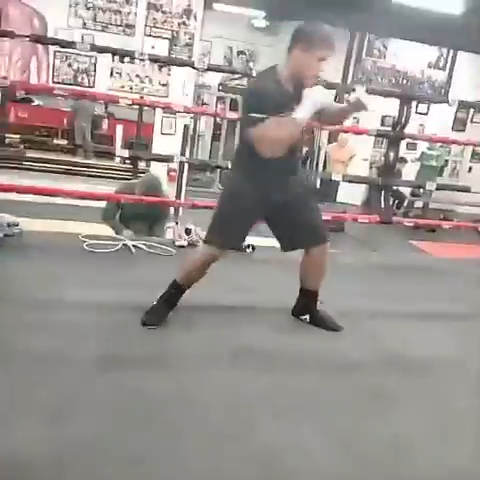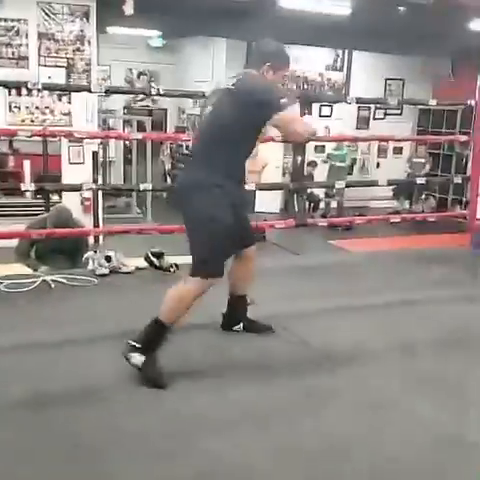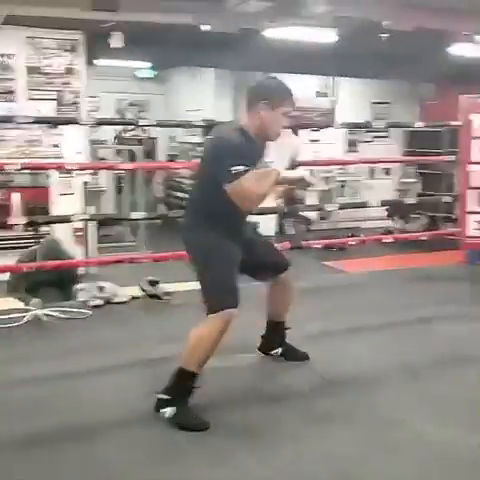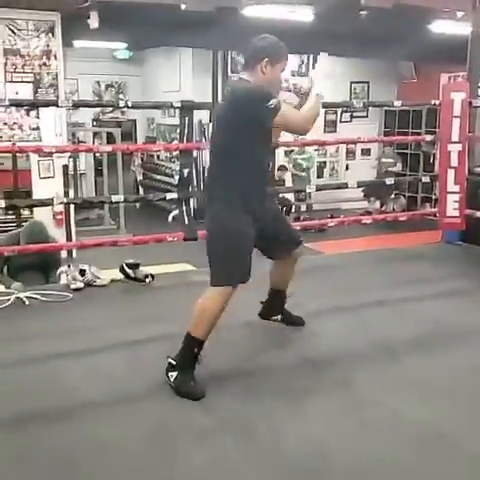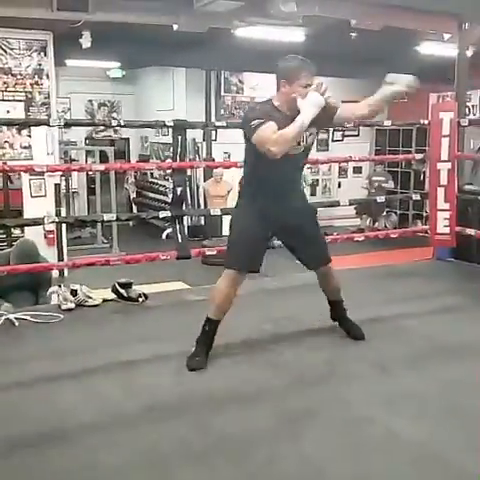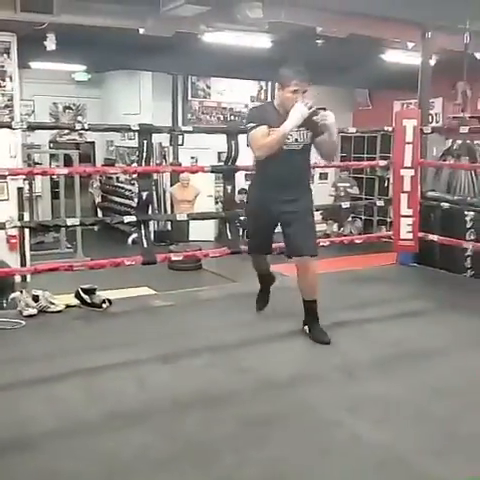
dt=0.4s
person 1, frame 1
left shoulder: (304, 87)
right shoulder: (261, 90)
left elbow: (326, 118)
right elbow: (269, 147)
left wrist: (350, 107)
right wrist: (307, 108)
left hip: (285, 182)
right hip: (249, 183)
left knee: (318, 245)
right knee: (214, 249)
left ankle: (306, 308)
right ankle: (168, 299)
person 1, frame 2
left shoulder: (235, 90)
right shoulder: (260, 90)
right elbow: (298, 133)
left wrist: (270, 121)
right wrist: (310, 127)
left hip: (217, 186)
right hip: (208, 190)
left knee: (246, 248)
right knee: (205, 276)
left ankle: (235, 317)
right ankle: (143, 346)
person 1, frame 3
left shoulder: (251, 139)
right shoulder: (229, 143)
right elbow: (250, 200)
left wrist: (290, 177)
right wrist: (281, 163)
left hip: (235, 228)
right hip: (208, 234)
left knee: (281, 274)
right knee: (223, 314)
left ankle: (273, 343)
right ankle: (172, 397)
person 1, frame 4
left shoulder: (244, 92)
right shoulder: (251, 95)
left elbow: (268, 129)
right elbow: (301, 125)
right wrist: (316, 89)
left hip: (253, 197)
right hip: (230, 203)
left knee: (289, 250)
right knee: (225, 286)
left ankle: (273, 308)
right ankle: (180, 365)
person 1, frame 5
left shoulder: (319, 110)
right shoulder: (258, 112)
left elbow: (362, 111)
right elbow: (275, 147)
left wrist: (391, 90)
right wrist: (307, 114)
left hip: (293, 203)
right hip: (264, 207)
left knee: (323, 266)
right knee: (234, 274)
left ankle: (340, 315)
right ankle: (204, 341)
person 1, frame 6
left shoulder: (311, 117)
right shoulder: (259, 114)
left elbow: (329, 156)
right elbow: (260, 150)
left wrist: (331, 130)
right wrist: (292, 122)
left hip: (298, 198)
right hip: (262, 196)
left knee: (305, 259)
right knee: (257, 252)
left ankle: (311, 320)
right ankle: (266, 282)
